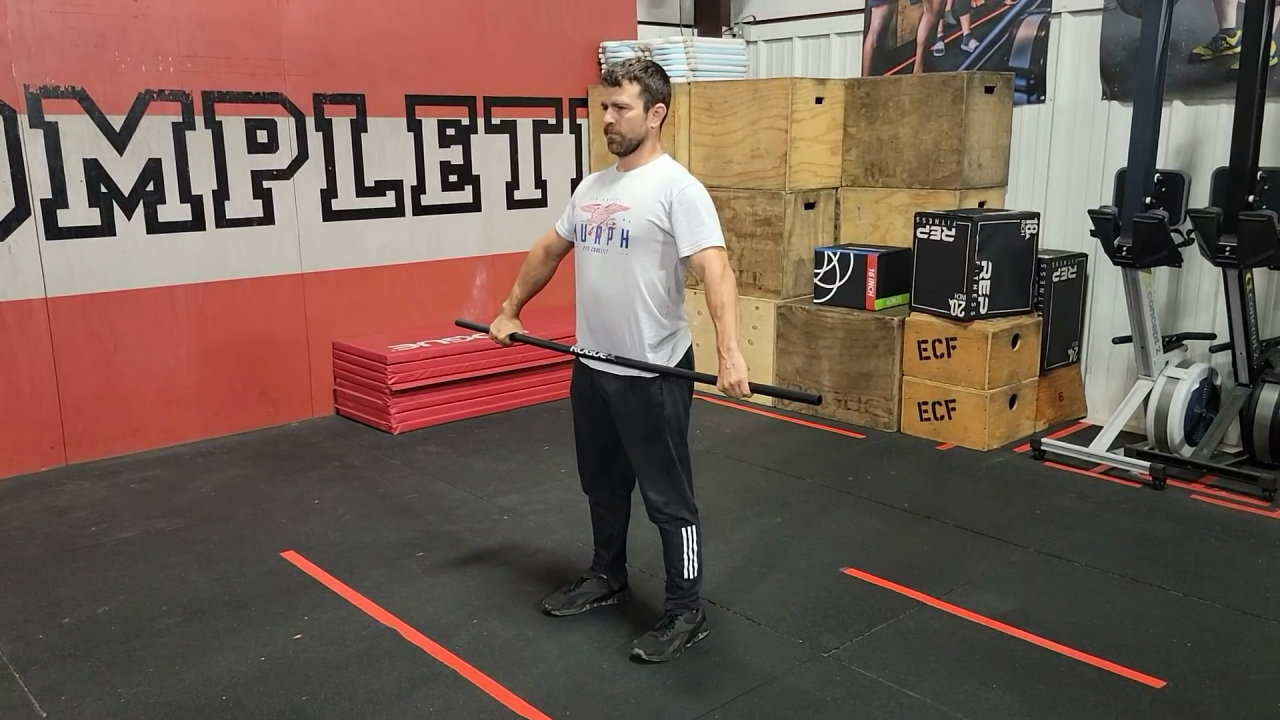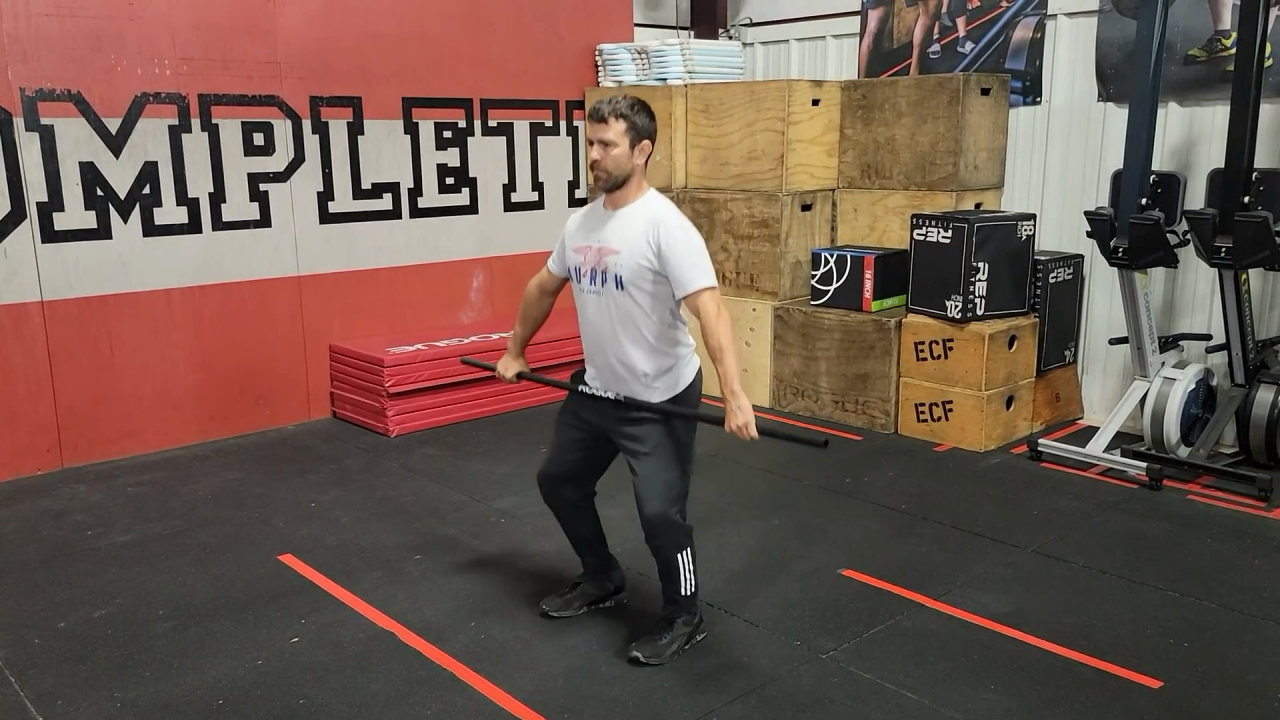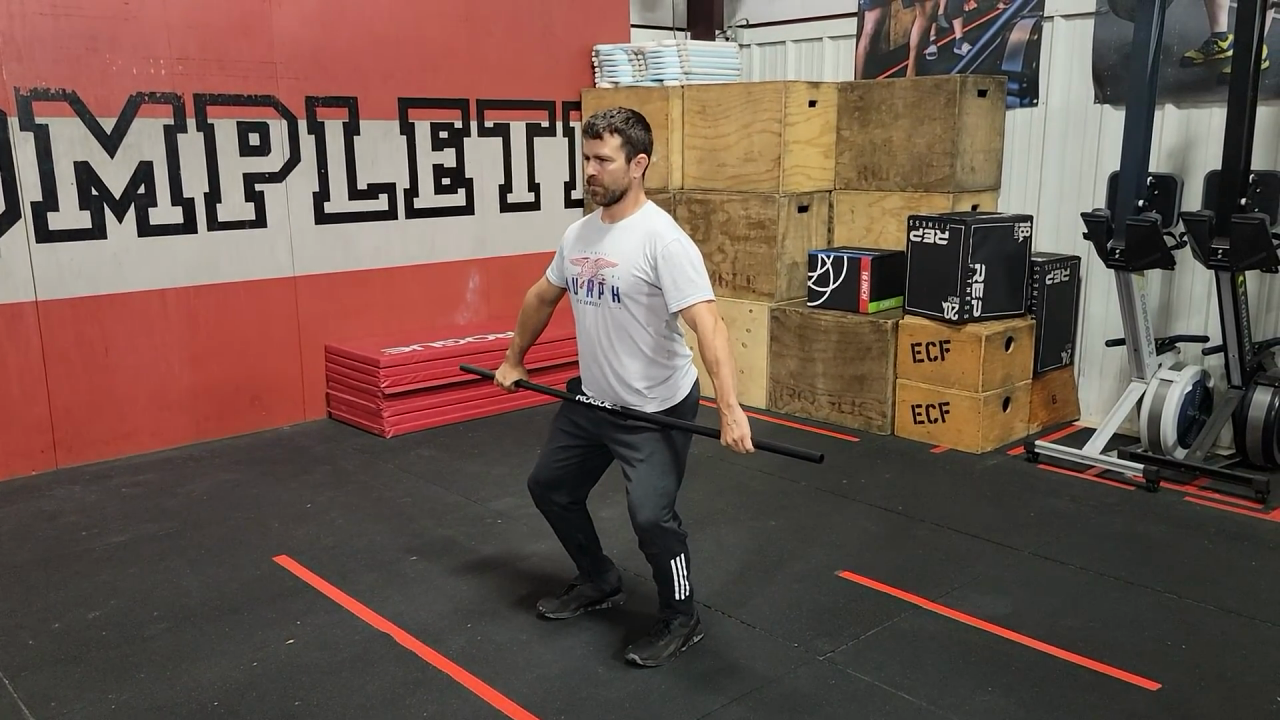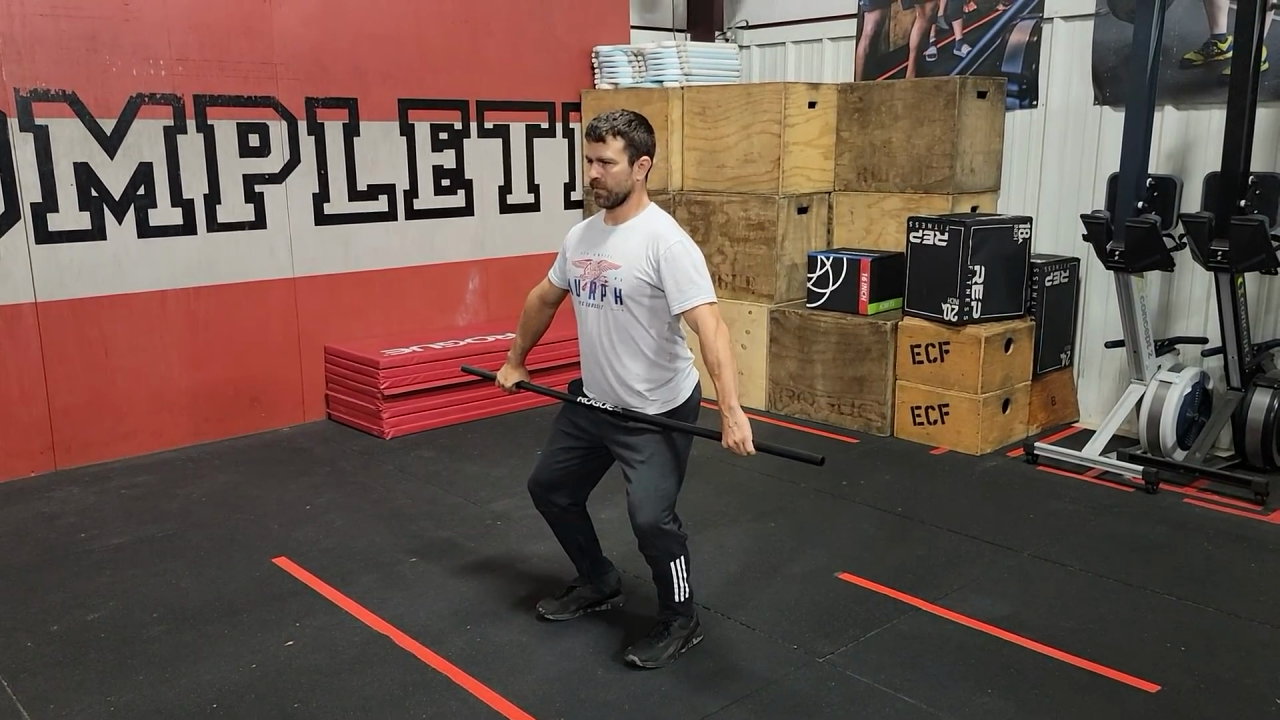
dt=0.7s
person 1, frame 1
left shoulder: (676, 188)
right shoulder: (592, 188)
left elbow: (714, 270)
right elbow: (548, 251)
left wrist: (730, 352)
right wrist: (510, 310)
left hip: (652, 373)
right hip: (592, 367)
left knee: (667, 497)
right knee: (601, 483)
left ankle: (685, 612)
right ankle: (607, 576)
person 1, frame 2
left shoulder: (665, 226)
right shoulder: (580, 223)
left elbow: (709, 308)
right elbow: (543, 287)
left wrist: (733, 394)
right wrist: (515, 350)
left hip: (661, 399)
right hip: (597, 389)
left knee: (659, 509)
right knee: (559, 481)
left ankle: (683, 617)
right ankle: (602, 579)
person 1, frame 3
left shoulder: (662, 239)
right shoulder: (578, 234)
left elbow: (707, 323)
right elbow: (541, 297)
left wrist: (729, 408)
right wrist: (513, 359)
left hip: (656, 409)
right hip: (592, 398)
left knee: (651, 515)
right knee: (549, 487)
left ankle: (680, 620)
right ankle: (599, 582)
person 1, frame 4
left shoulder: (666, 241)
right shoulder: (581, 236)
left elbow: (709, 325)
right elbow: (544, 298)
left wrist: (731, 411)
right wrist: (515, 361)
left hip: (657, 412)
right hip: (592, 402)
left knee: (650, 517)
right knee: (549, 488)
left ankle: (680, 621)
right ankle: (598, 584)
